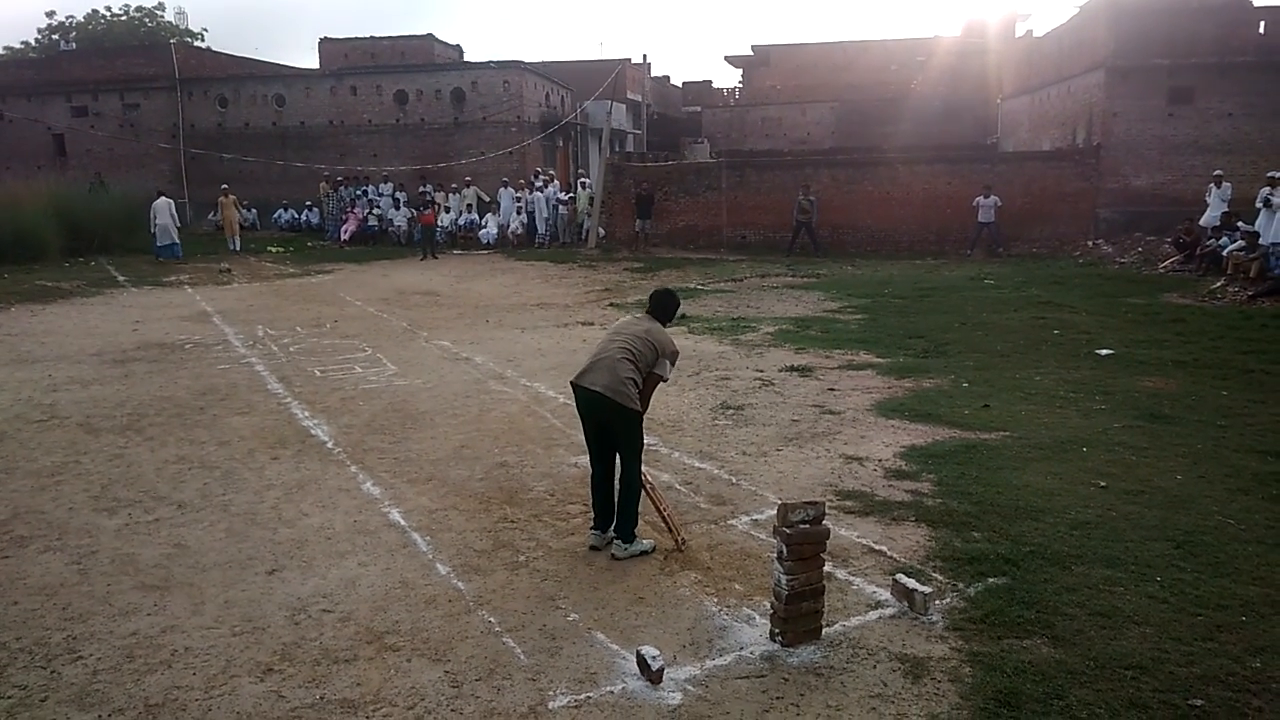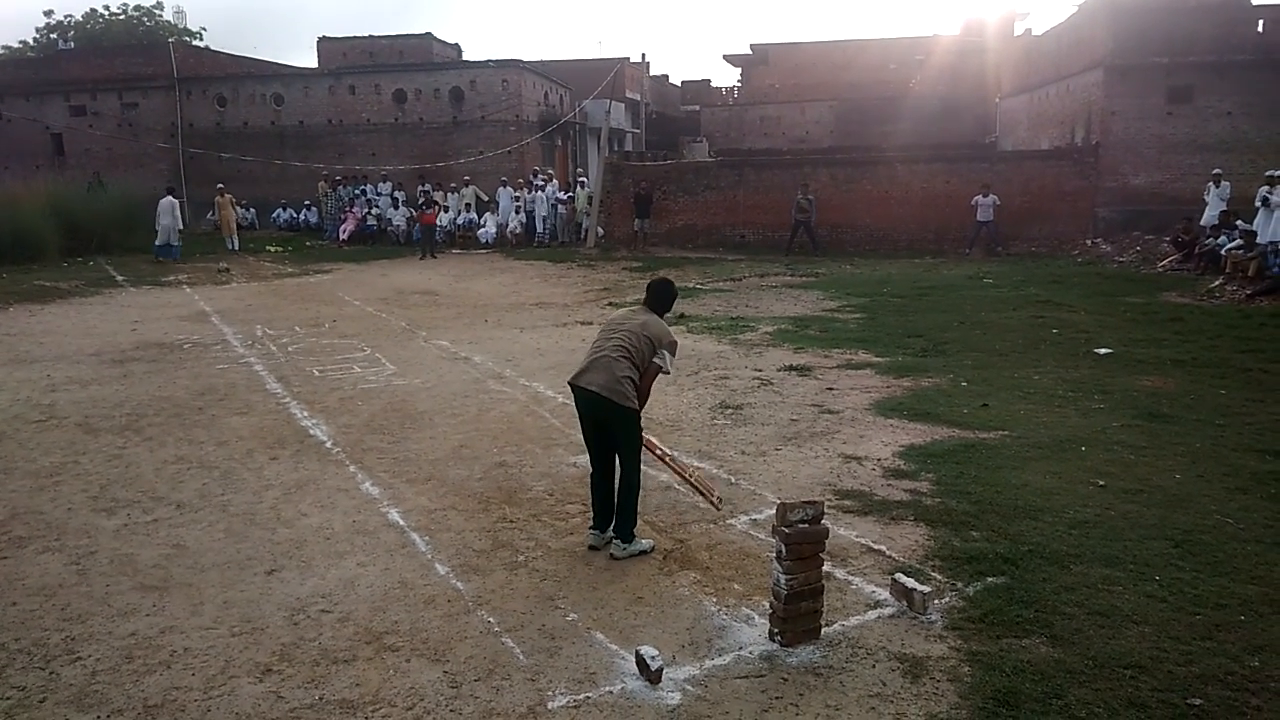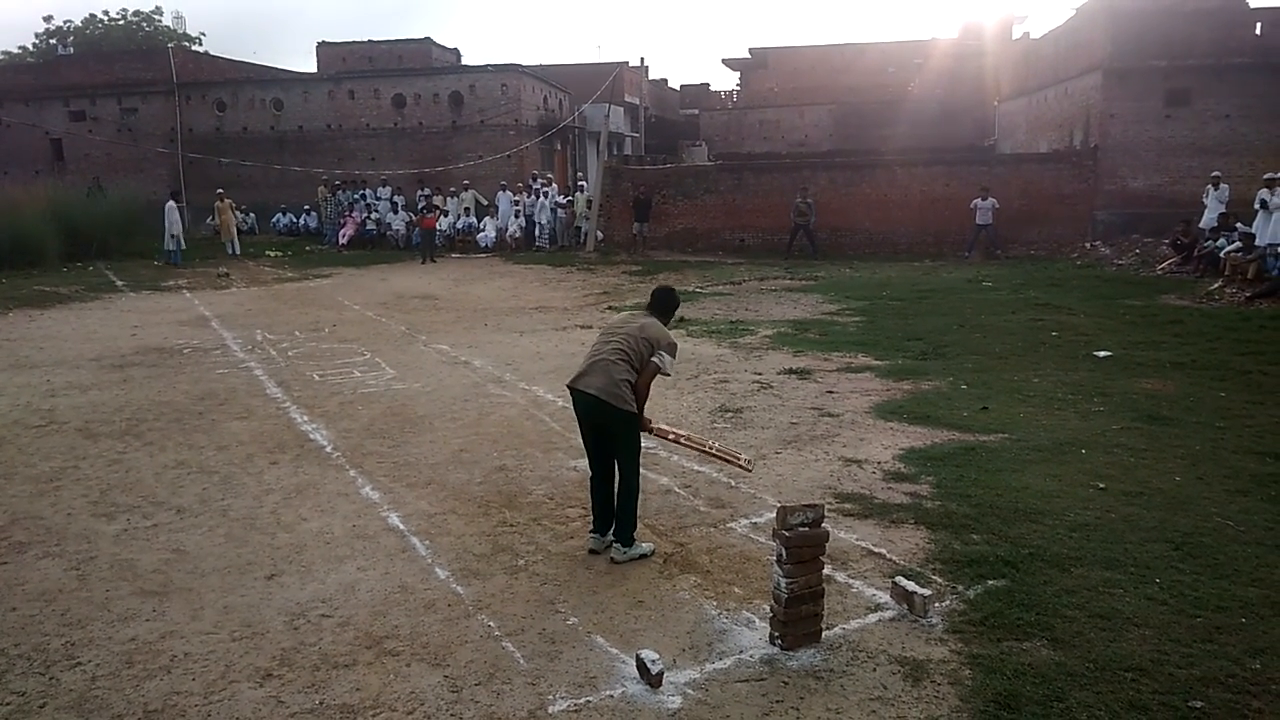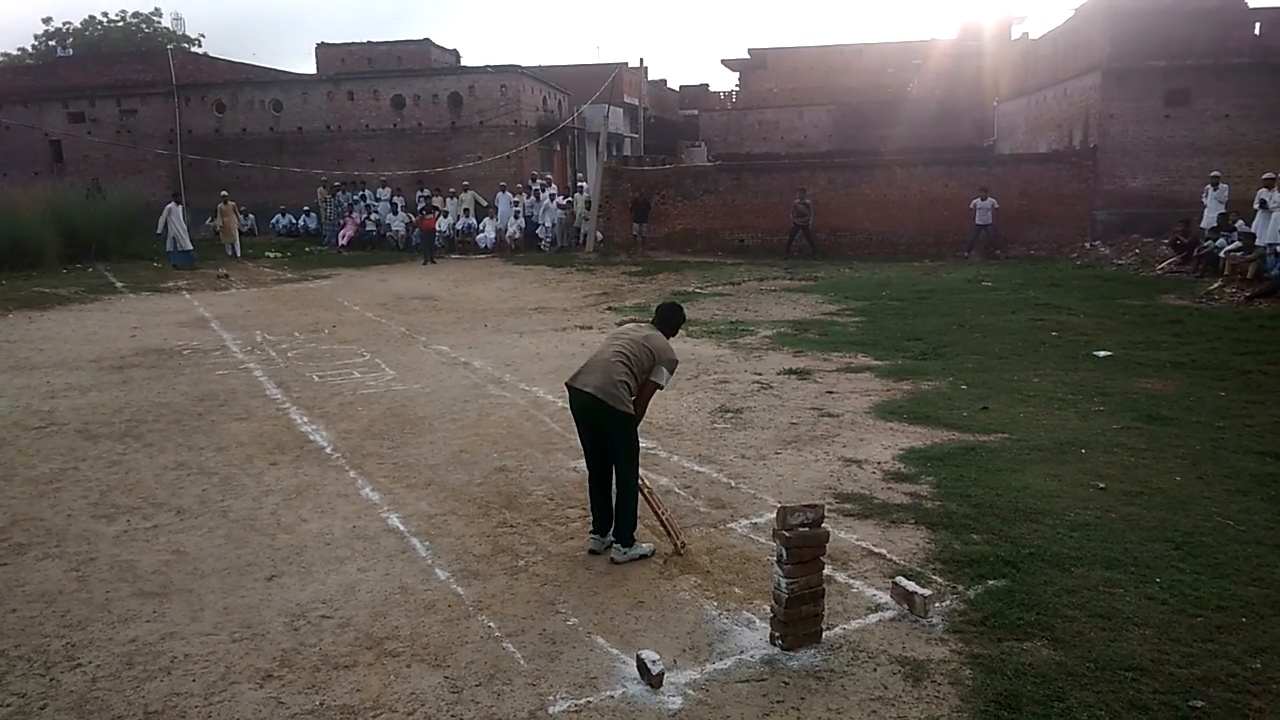
dt=0.3s
person 1, frame 1
left shoulder: (623, 323)
right shoulder: (667, 345)
right elbow: (646, 392)
right wrist: (634, 420)
left hip: (583, 387)
right hip: (618, 397)
left knee: (600, 465)
right knee: (630, 470)
left ankle: (599, 531)
right ankle: (624, 541)
person 1, frame 2
left shoulder: (618, 316)
right shoulder: (665, 337)
right elbow: (644, 385)
right wrist: (633, 418)
left hip: (582, 387)
right hip: (616, 396)
left knee: (600, 466)
right knee: (630, 470)
left ankle: (598, 530)
right ankle: (623, 541)
person 1, frame 3
left shoulder: (620, 319)
right shoulder: (665, 340)
right elbow: (641, 385)
right wrist: (639, 417)
left hip: (580, 390)
right hip: (613, 399)
left knee: (600, 470)
right knee: (628, 475)
left ankle: (599, 534)
right ankle: (623, 544)
person 1, frame 4
left shoulder: (626, 328)
right shoulder: (667, 354)
right elbow: (641, 400)
left wrist: (623, 426)
right wrist: (628, 429)
left hip: (578, 389)
right hip: (610, 399)
left knee: (597, 470)
right knee: (627, 476)
left ankle: (599, 535)
right ankle: (623, 545)
